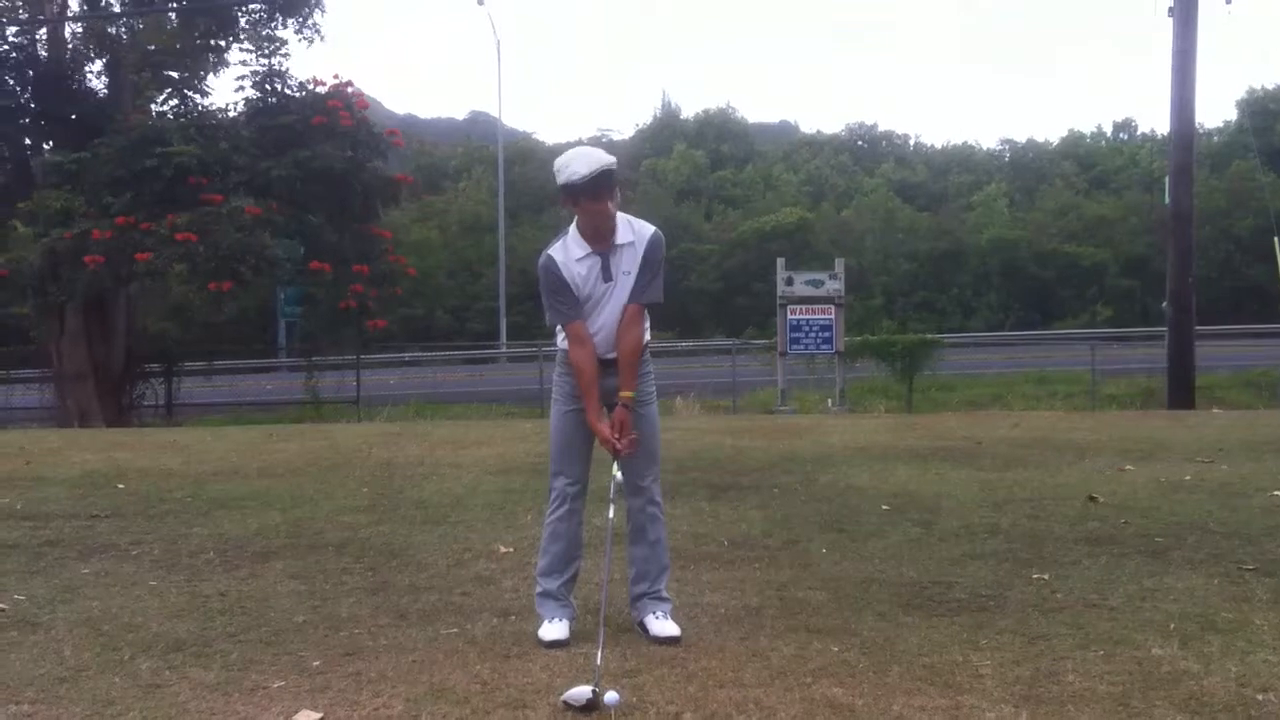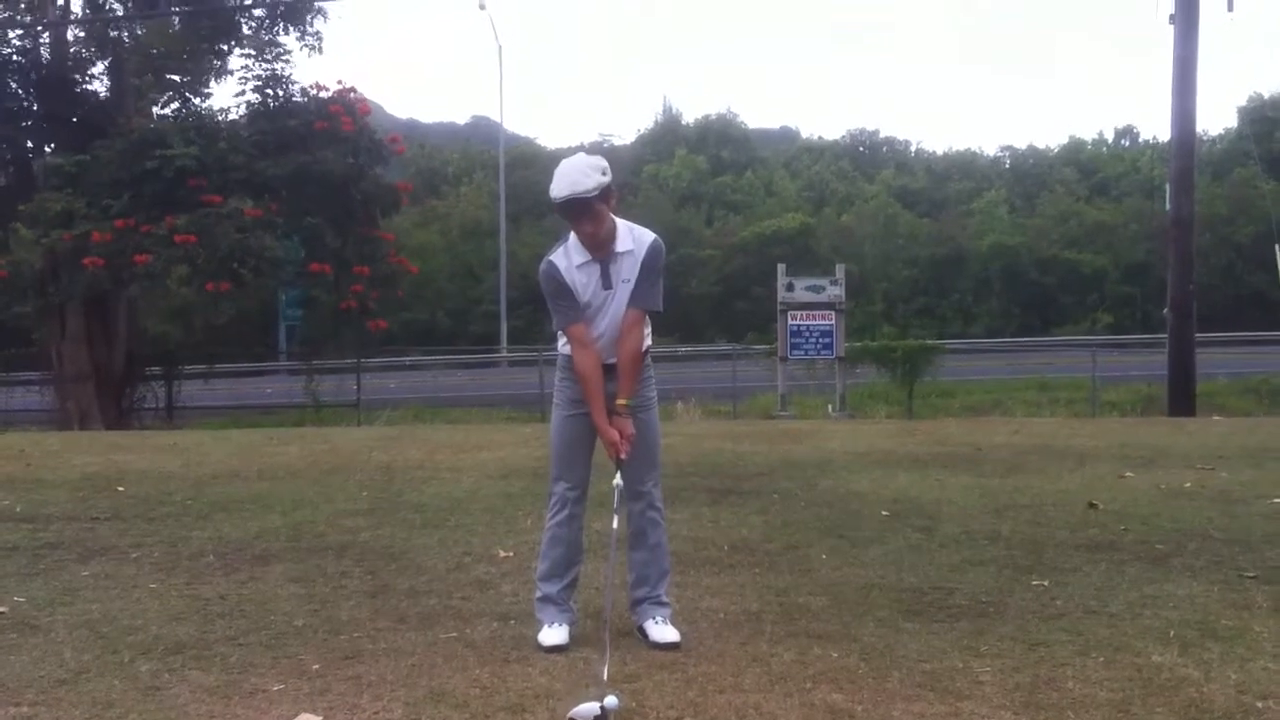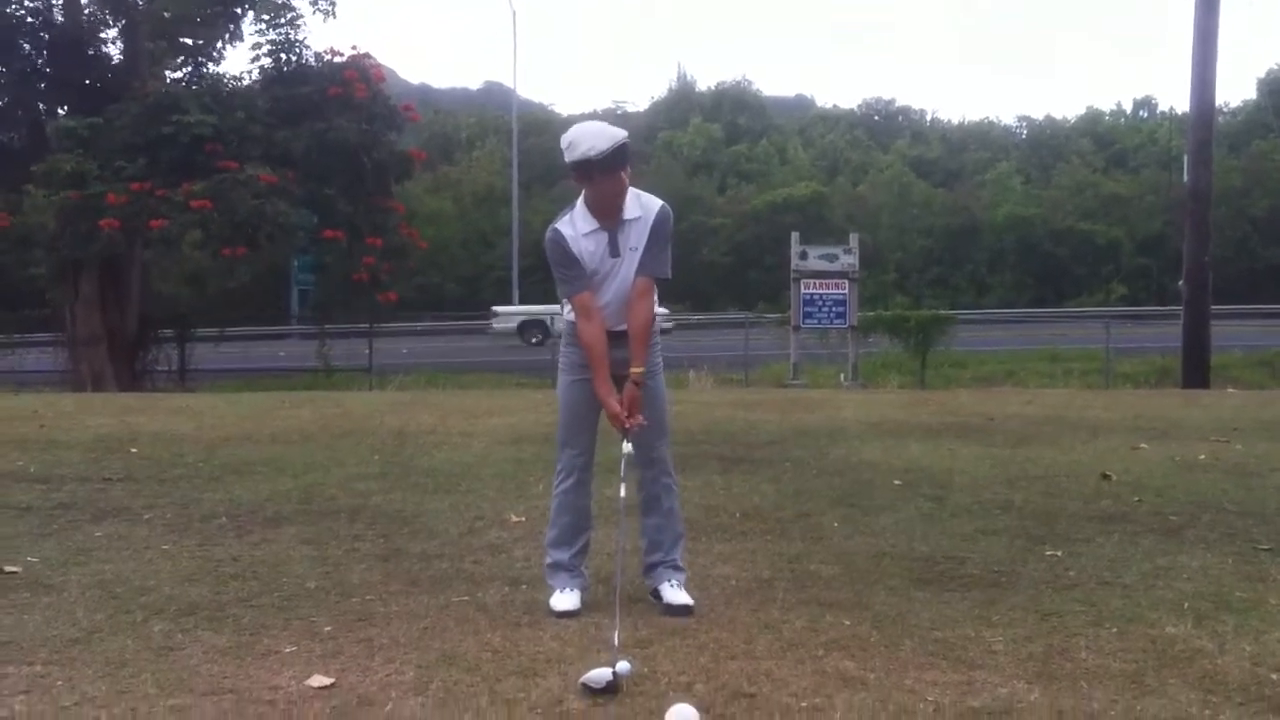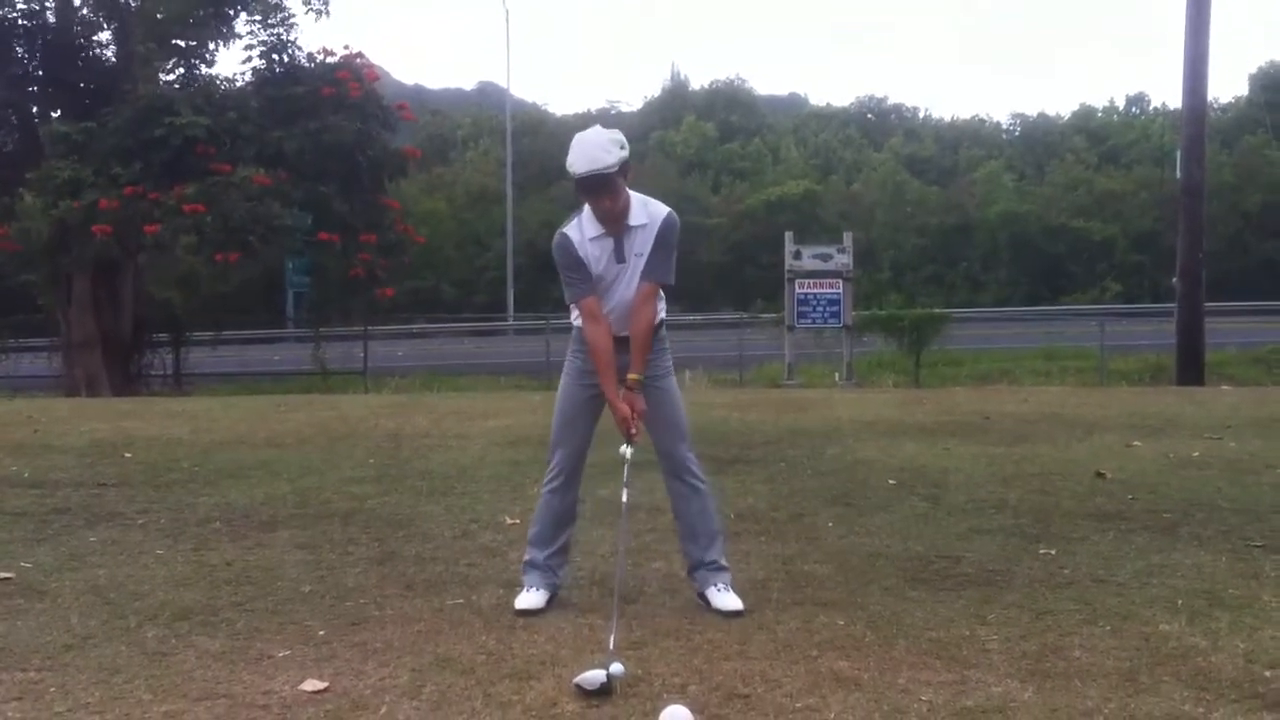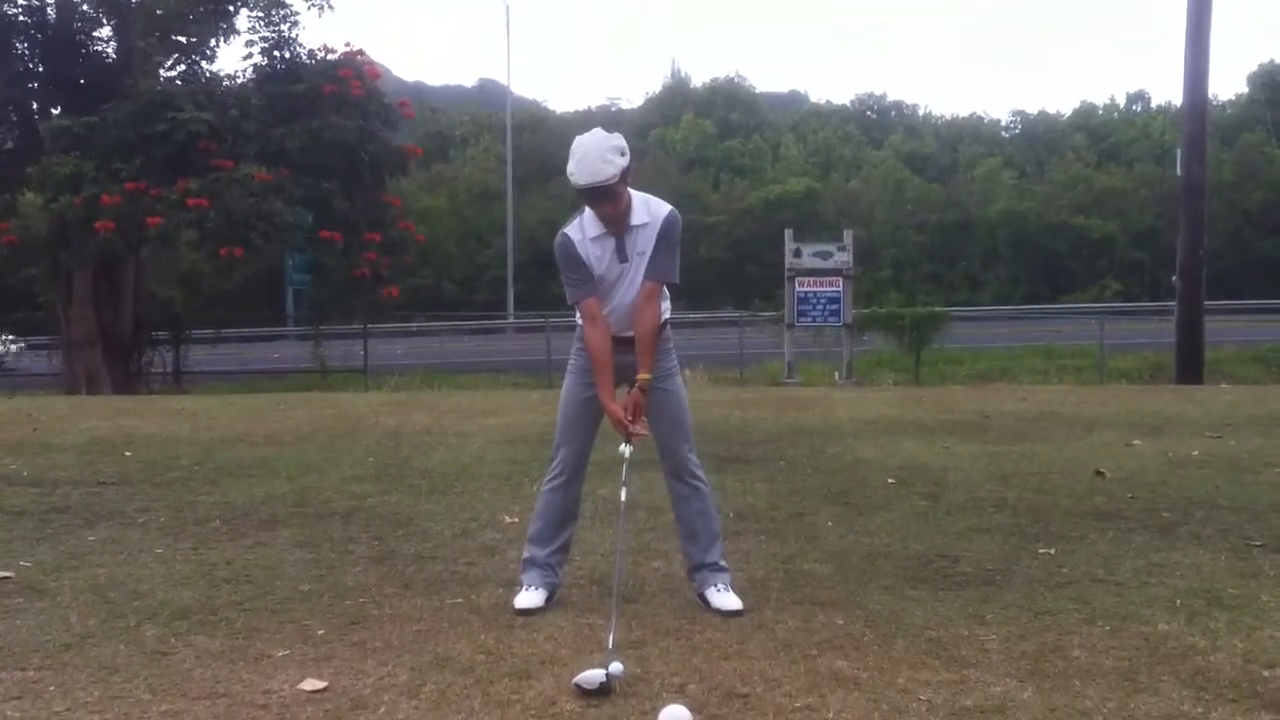
dt=1s
person 1, frame 1
left shoulder: (648, 241)
right shoulder: (554, 261)
left elbow: (631, 325)
right elbow: (579, 342)
left wrist: (624, 402)
right wrist: (595, 419)
left hip: (633, 369)
right hip: (576, 373)
left knee: (644, 488)
right knee: (566, 488)
left ankle: (651, 602)
right ankle: (554, 605)
person 1, frame 2
left shoulder: (647, 248)
right shoulder: (556, 267)
left elbow: (632, 332)
right elbow: (582, 347)
left wrist: (623, 410)
right wrist: (602, 423)
left hip: (634, 375)
right hip: (576, 378)
left knee: (645, 494)
right knee: (566, 494)
left ankle: (652, 608)
right ankle: (554, 610)
person 1, frame 3
left shoulder: (655, 215)
right shoulder: (561, 235)
left elbow: (641, 300)
right elbow: (587, 316)
left wrist: (635, 379)
right wrist: (605, 393)
left hip: (640, 341)
right hip: (583, 346)
left knee: (656, 460)
right knee: (573, 461)
left ankle: (665, 572)
right ankle: (565, 575)
person 1, frame 4
left shoulder: (662, 221)
right shoulder: (568, 240)
left elbow: (643, 305)
right elbow: (593, 320)
left wrist: (635, 384)
right wrist: (613, 396)
left hip: (648, 347)
right hip: (589, 351)
left knee: (681, 460)
right knee: (563, 464)
left ankle: (710, 575)
right ankle: (540, 574)
person 1, frame 5
left shoulder: (664, 219)
right shoulder: (570, 240)
left elbow: (648, 305)
right elbow: (594, 321)
left wrist: (641, 384)
right wrist: (607, 397)
left hip: (652, 345)
right hip: (594, 349)
left knee: (683, 461)
right knee: (566, 462)
left ankle: (711, 575)
right ankle: (539, 573)
